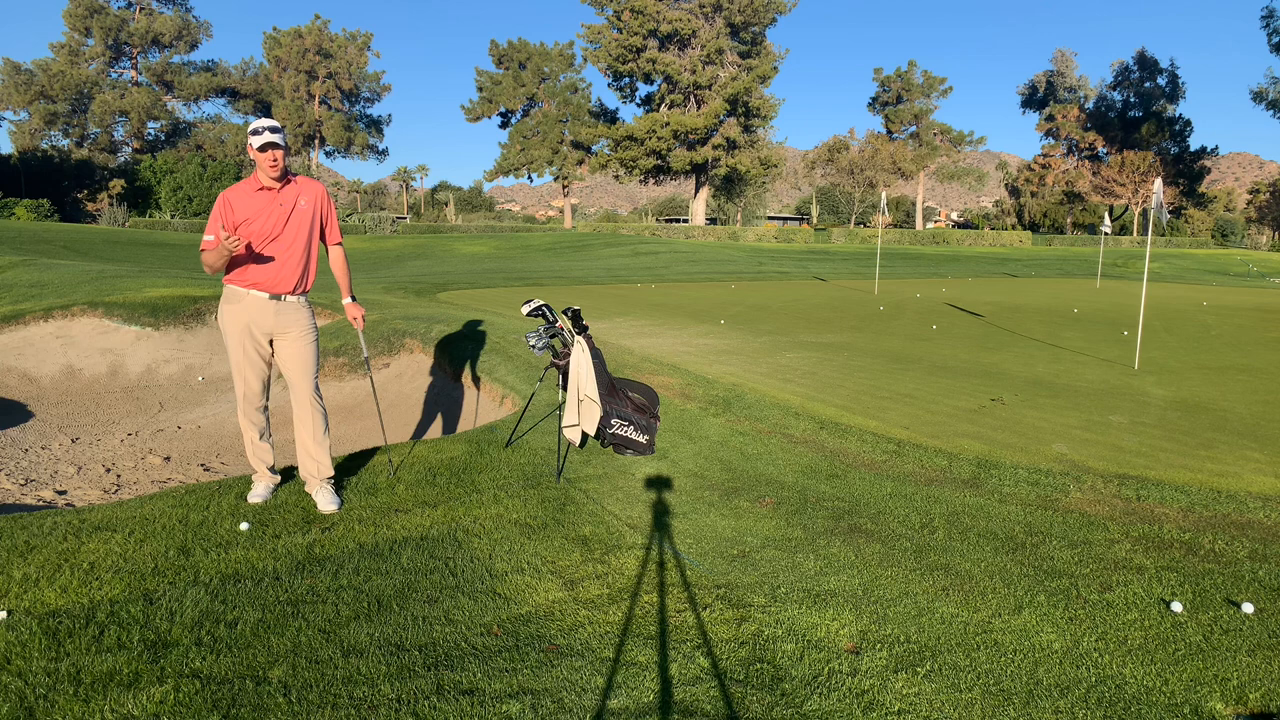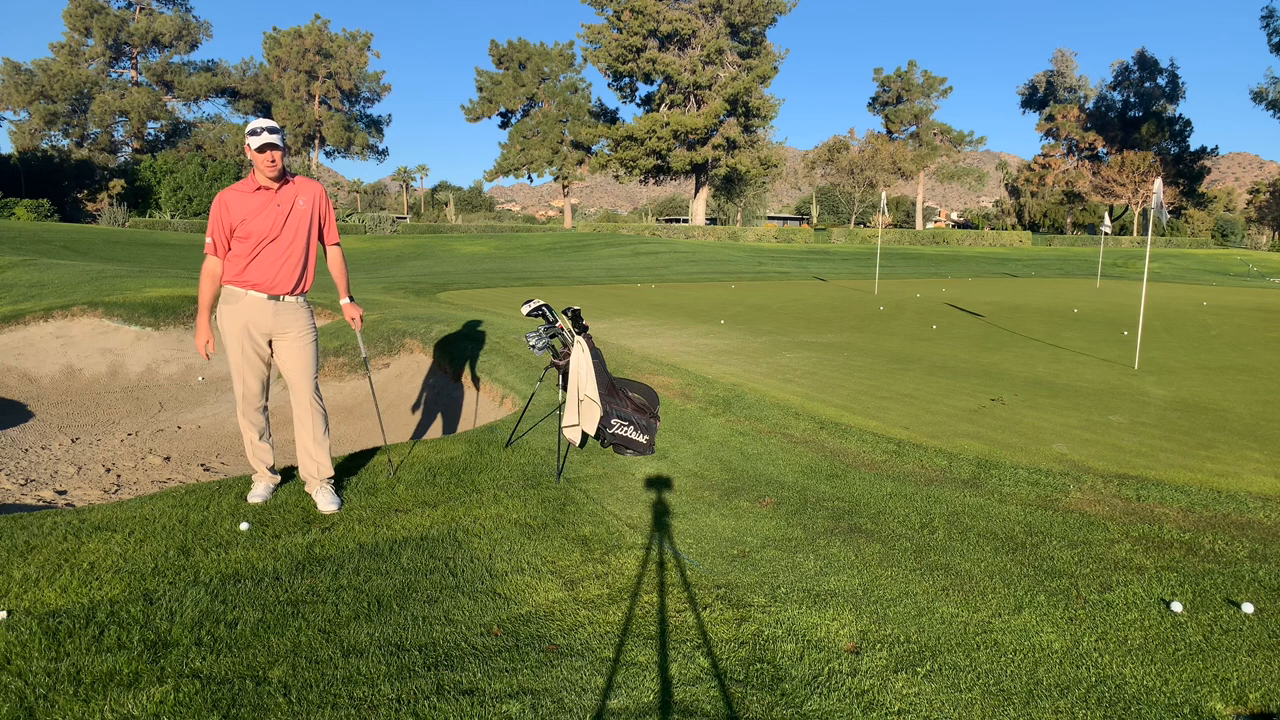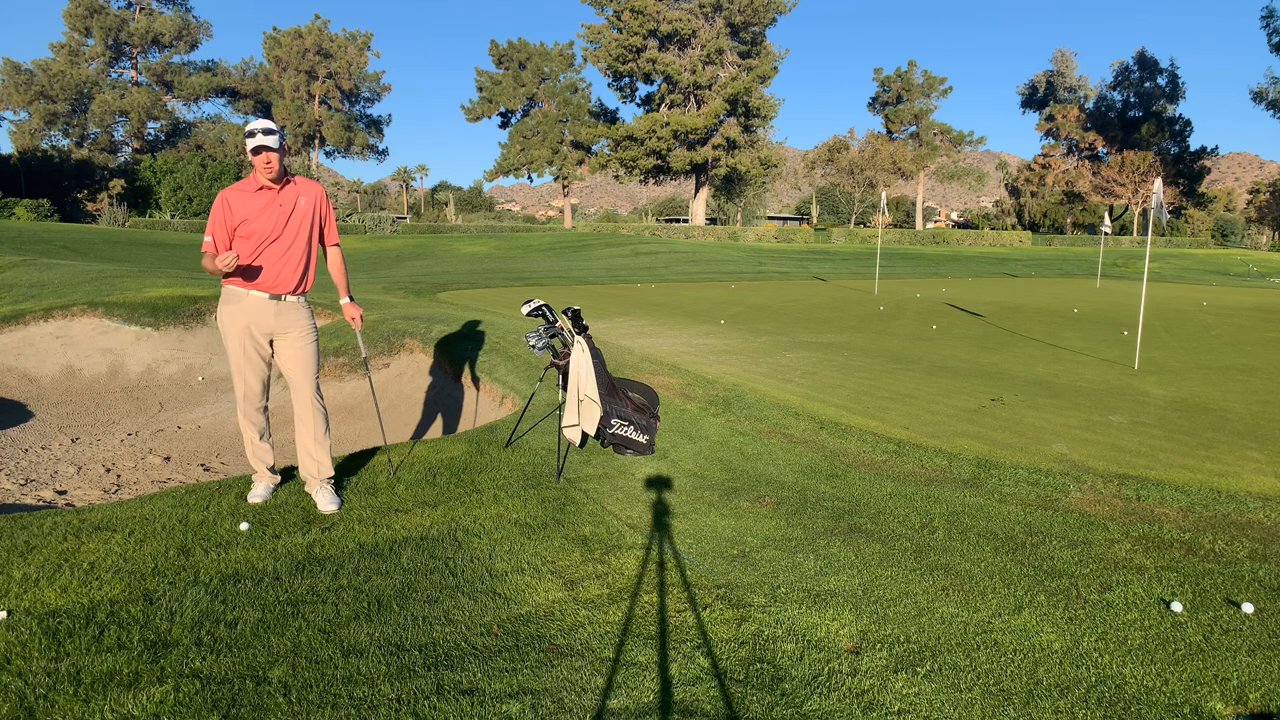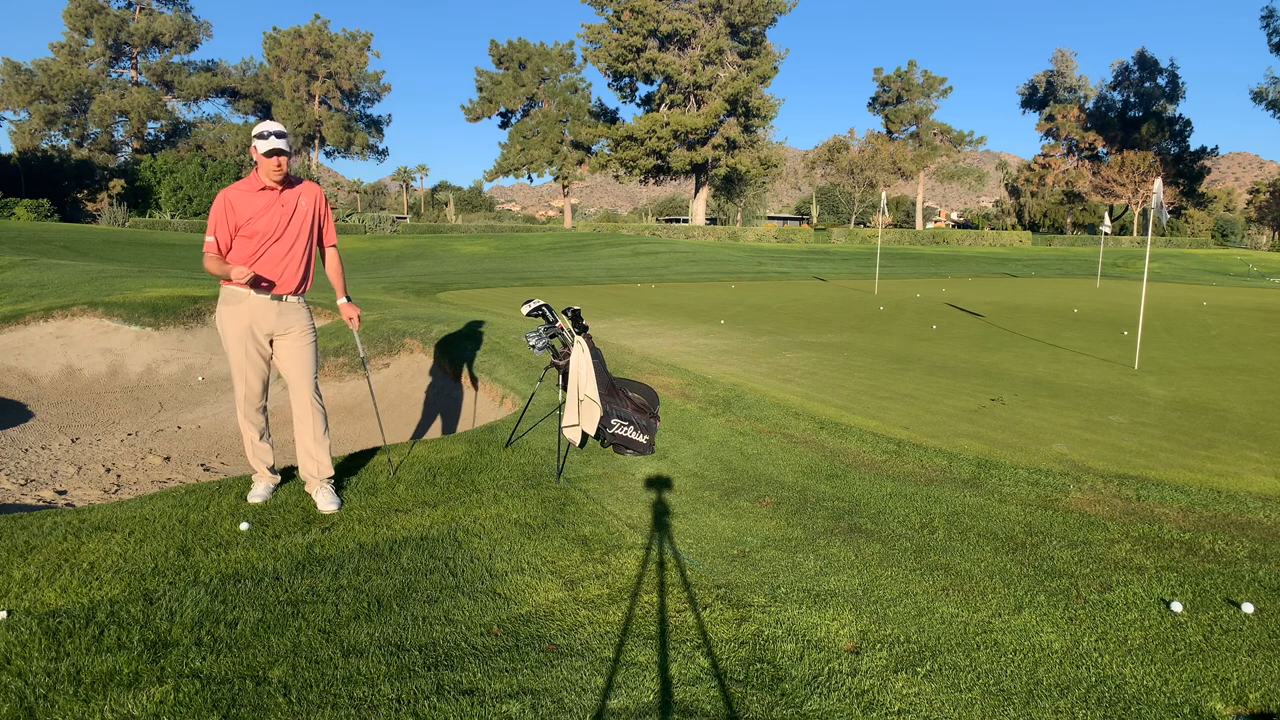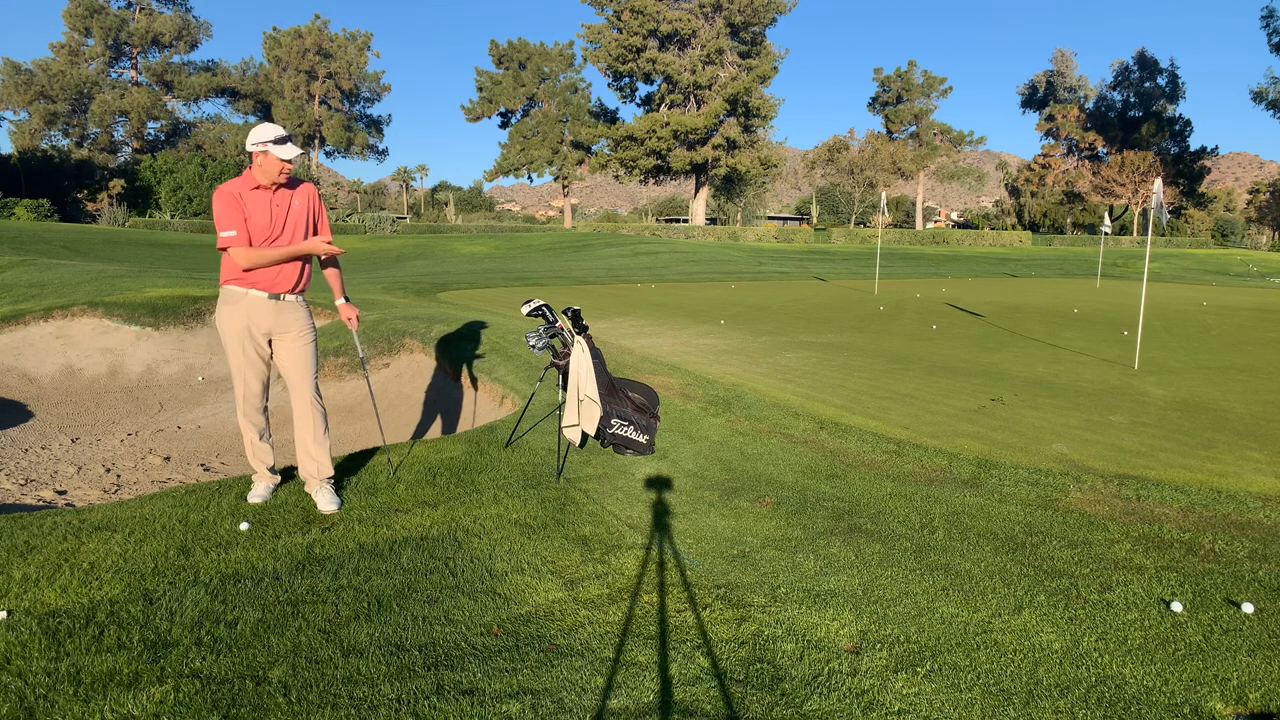
dt=1s
person 1, frame 1
left shoulder: (314, 192)
right shoulder: (231, 198)
left elbow: (334, 246)
right elbow: (209, 263)
left wrist: (348, 298)
right wrist: (224, 250)
left hip: (294, 308)
right hip: (244, 306)
left knee: (307, 393)
right knee: (251, 397)
left ankle: (319, 480)
right ankle: (263, 474)
person 1, frame 2
left shoulder: (313, 192)
right shoulder: (228, 199)
left elbow: (332, 247)
right elbow: (213, 263)
left wrist: (346, 299)
right wrist: (203, 322)
left hip: (293, 309)
right hip: (242, 307)
left knee: (307, 394)
right knee: (250, 398)
left ankle: (319, 480)
right ankle: (264, 474)
person 1, frame 3
left shoulder: (313, 193)
right shoulder: (229, 198)
left elbow: (331, 248)
right elbow: (208, 259)
left wrist: (346, 299)
right wrist: (220, 265)
left hip: (294, 309)
right hip: (243, 307)
left knee: (308, 393)
right knee: (251, 398)
left ankle: (319, 480)
right ankle: (264, 474)
person 1, frame 4
left shoulder: (312, 194)
right shoulder: (231, 198)
left elbow: (328, 249)
right elbow: (211, 258)
left wrist: (343, 299)
right wrist: (231, 271)
left hip: (293, 309)
right hip: (243, 307)
left knee: (306, 393)
right knee: (250, 397)
left ankle: (319, 480)
right ankle: (264, 474)
person 1, frame 5
left shoulder: (306, 192)
right shoulder: (229, 194)
left elbow: (326, 249)
right elbow: (242, 258)
left wrist: (341, 299)
right wrist: (302, 249)
left hip: (292, 307)
right hip: (242, 306)
left knee: (306, 392)
right knee: (251, 397)
left ankle: (319, 479)
right ankle: (264, 474)
